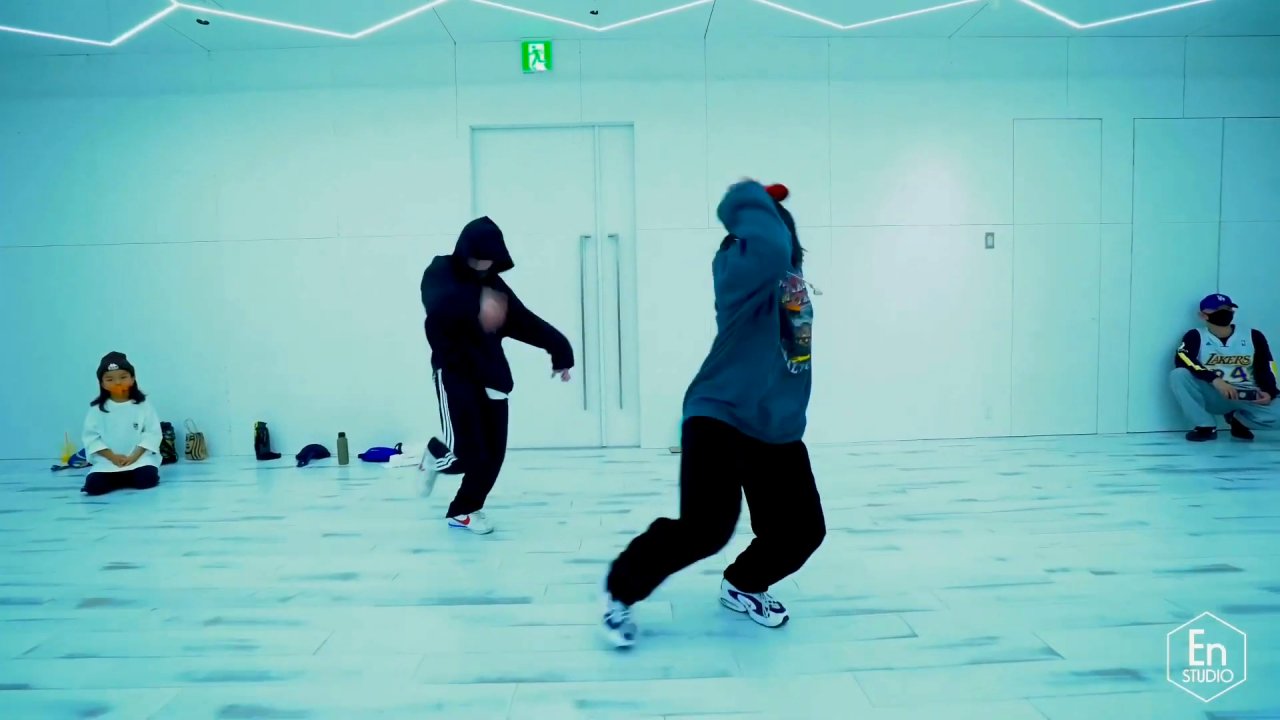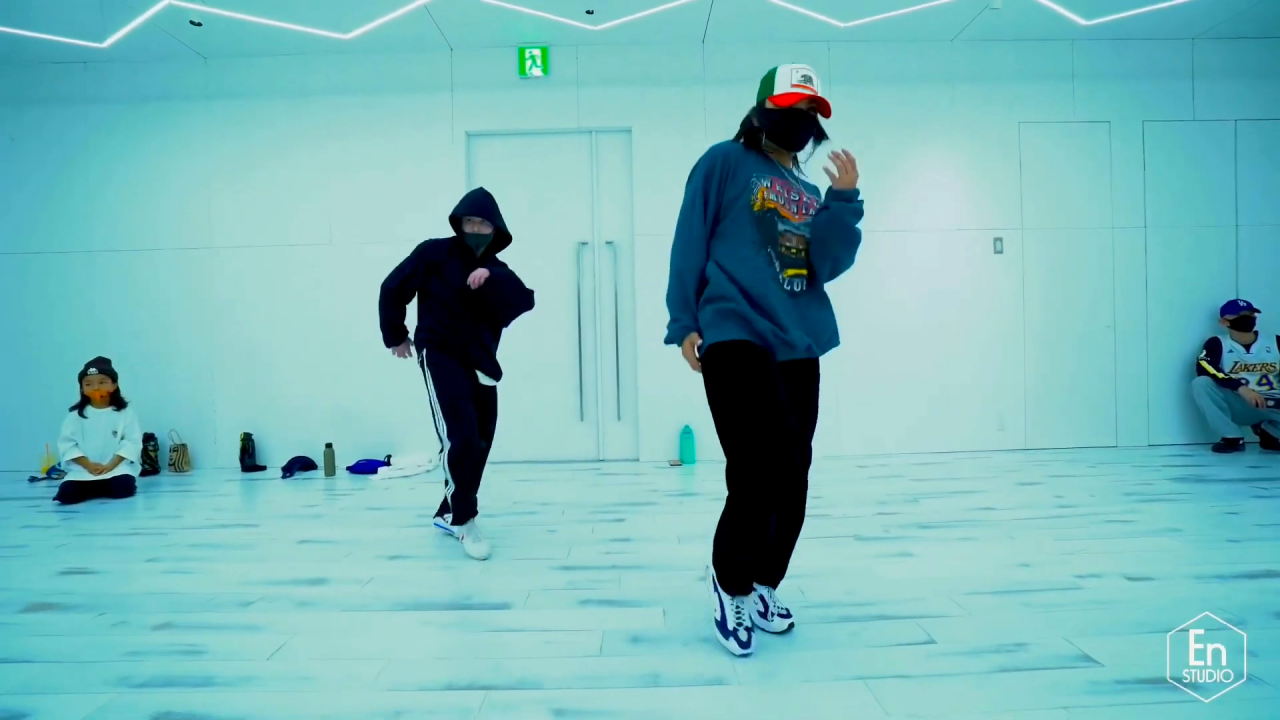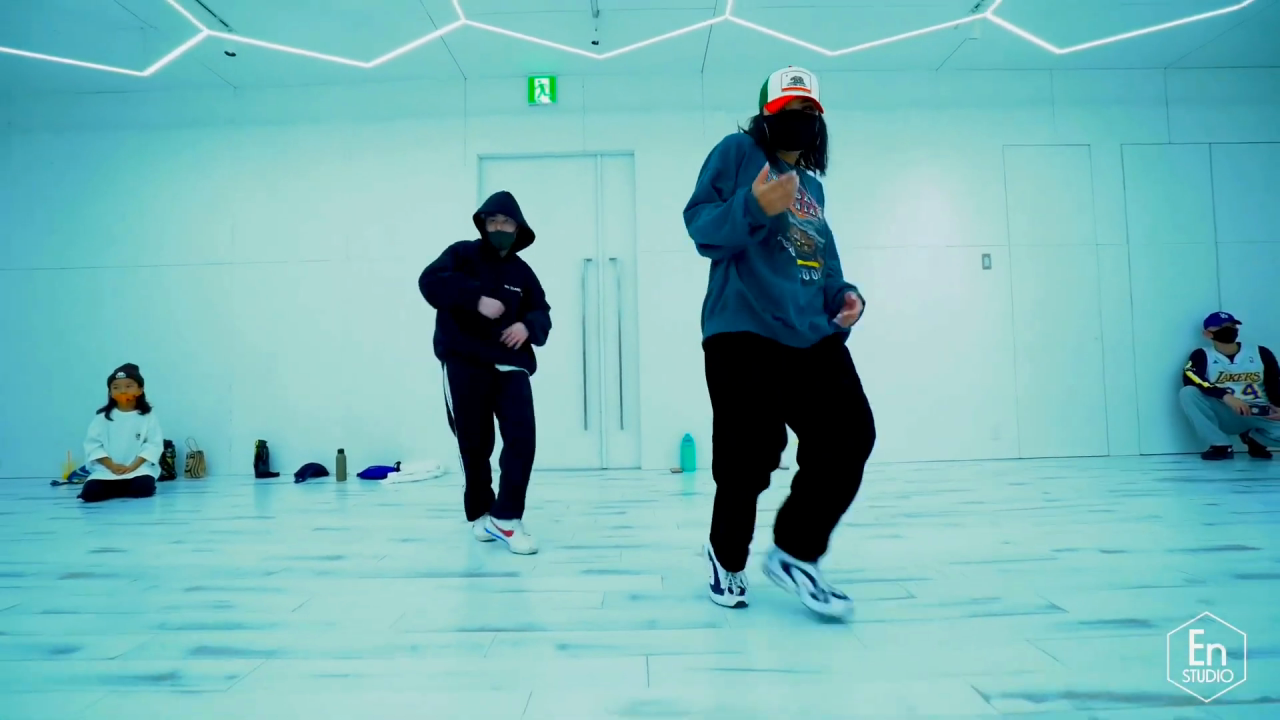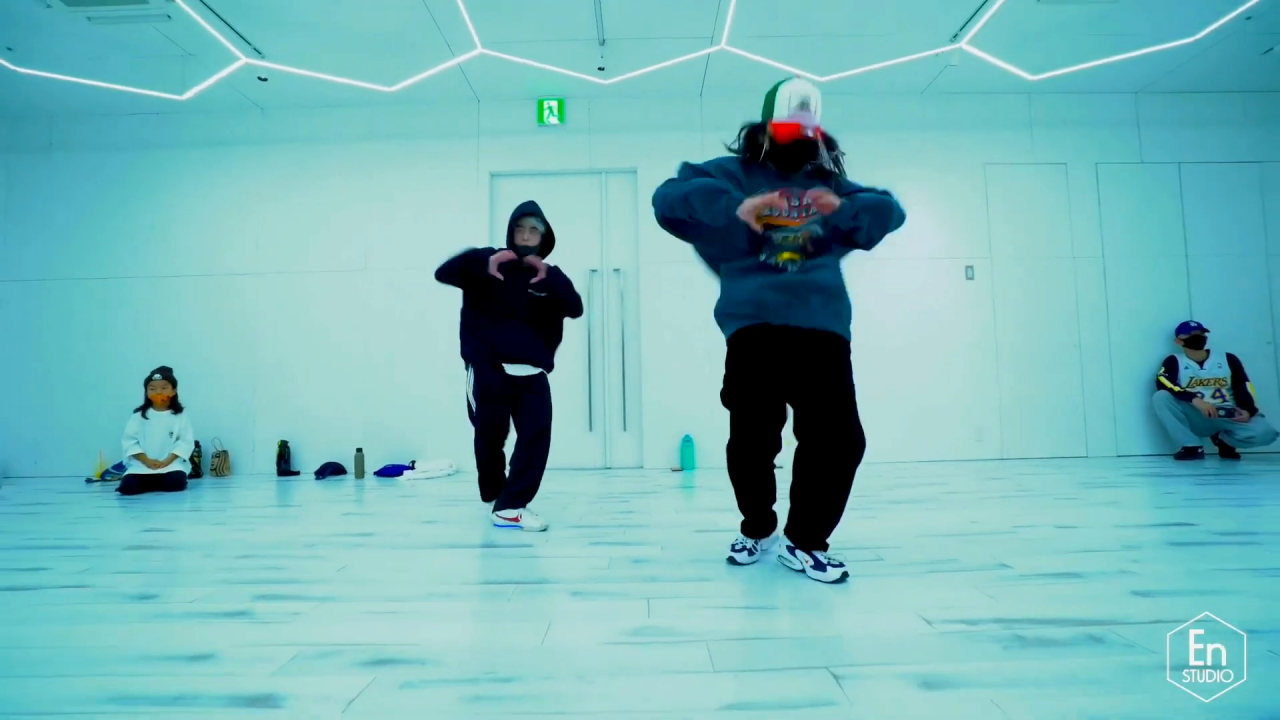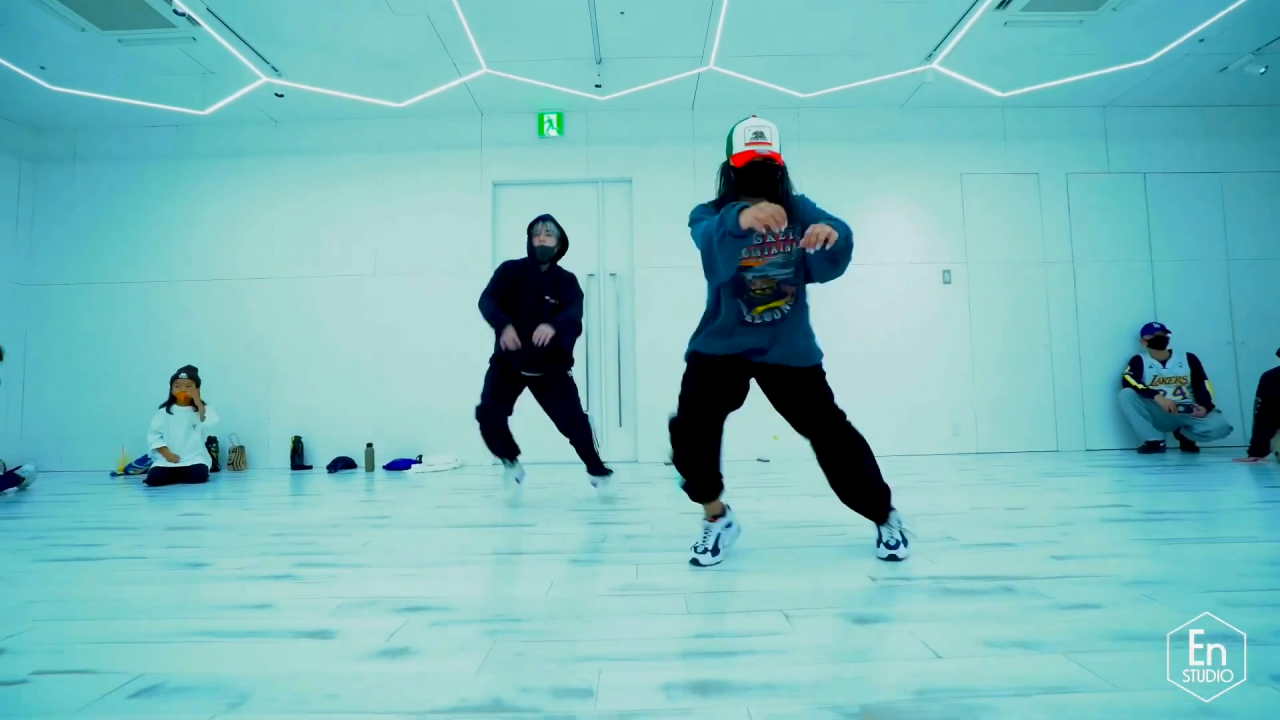
dt=0.4s
person 1, frame 1
left shoulder: (781, 266)
right shoulder: (741, 256)
right elbow: (774, 241)
right wrist: (753, 199)
left hip: (778, 426)
right hip: (720, 415)
left knee: (799, 531)
right knee: (705, 526)
left ankle: (744, 585)
right ankle: (623, 588)
person 1, frame 2
left shoulder: (809, 193)
right shoulder: (725, 163)
left elbow: (829, 264)
right elbow: (690, 245)
left wrist: (845, 198)
right wrist: (686, 323)
left hip: (801, 345)
right hip: (738, 338)
left knee: (791, 473)
right knee: (761, 467)
left ankle: (762, 582)
person 1, frame 3
left shoulder: (809, 187)
right shoulder: (736, 152)
right elbow: (704, 224)
left wrist: (846, 298)
right wrist: (754, 208)
left hip: (815, 335)
right hip: (745, 330)
left knee: (848, 436)
right knee: (746, 455)
left ankle: (798, 552)
right ankle: (727, 564)
person 1, frame 4
left shoulder: (826, 181)
right shoulder: (730, 175)
left elbow: (887, 212)
right elbow: (671, 203)
left wrist: (845, 211)
right wrist: (732, 207)
left hip: (819, 330)
right hip: (753, 326)
left knee: (837, 441)
right knee: (753, 442)
left ankle: (805, 541)
right ankle: (756, 527)
person 1, frame 5
left shoulder: (798, 209)
right shoulder: (710, 216)
left elbow: (828, 260)
right elbow: (713, 242)
left wrist: (830, 234)
right wrist: (744, 220)
left hip: (789, 353)
right hip: (720, 350)
left knee: (834, 438)
right knee: (692, 433)
left ankle: (882, 514)
right ankle: (716, 517)
person 2, frame 1
left shoulder: (497, 286)
right shoulder: (441, 272)
left elbow: (526, 323)
right elbow: (440, 299)
left wrist: (561, 351)
right wrist: (477, 304)
left hip: (490, 377)
right hip: (454, 371)
left knee: (492, 455)
right knee: (461, 455)
left ankle: (463, 510)
right ankle: (436, 456)
person 2, frame 2
left shoulder: (496, 270)
right shoulder: (434, 254)
left elbow: (525, 300)
right elbow: (393, 290)
left wrist: (492, 279)
right wrist: (395, 335)
left hip: (481, 364)
right hip: (440, 356)
left knee: (478, 445)
right knee: (461, 434)
left ankle: (450, 512)
right ankle: (465, 520)
person 2, frame 3
left shoulder: (522, 272)
right shoulder: (463, 253)
left elbow: (541, 317)
right elbow: (431, 283)
left wrist: (527, 327)
right wrist: (476, 299)
left hip: (509, 364)
right hip: (463, 363)
left knee: (521, 436)
right knee: (473, 441)
left ankle: (505, 518)
right ankle: (480, 514)
person 2, frame 4
left shoulder: (547, 274)
right shoulder: (486, 259)
left elbow: (572, 306)
right elbow: (446, 273)
left wrist: (547, 277)
right wrist: (485, 266)
left hip: (530, 369)
right hip: (487, 365)
left knee: (537, 432)
right knee: (488, 435)
left ankle: (511, 507)
right ankle: (496, 499)
person 2, frame 5
left shoulder: (566, 281)
right shoulder: (510, 270)
left elbow: (572, 318)
right elbow: (488, 301)
left wrist: (552, 327)
right wrist: (505, 323)
left hip: (551, 364)
right hip: (510, 361)
left knee: (574, 421)
right knee: (488, 413)
left ankle: (598, 472)
right ankle: (510, 461)
